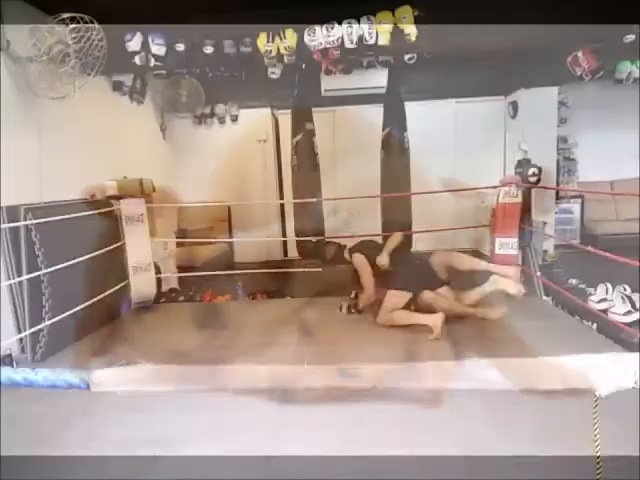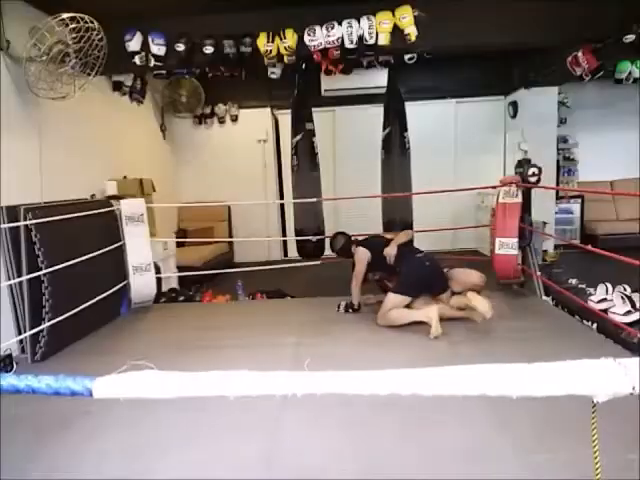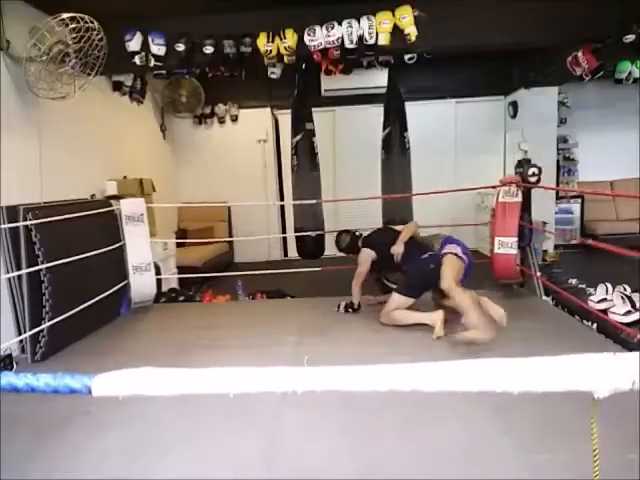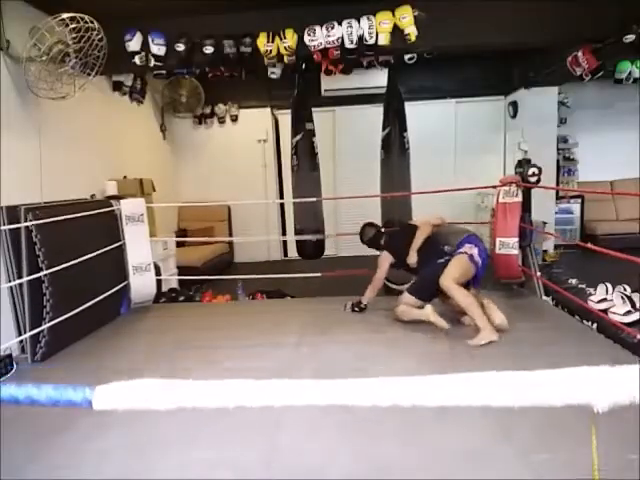
dt=0.4s
person 1, frame 1
left shoulder: (356, 256)
right shoulder: (364, 246)
left elbow: (370, 290)
left wrist: (358, 305)
left hip: (407, 270)
right hip: (421, 262)
left knee: (384, 317)
left ankle: (431, 318)
person 1, frame 2
left shoulder: (360, 251)
right shoulder: (377, 239)
left elbow: (356, 282)
right elbow: (408, 234)
left wrist: (355, 304)
left hip: (412, 271)
right hip: (428, 264)
left knee: (383, 318)
left ankle: (427, 314)
right ankle: (469, 299)
person 1, frame 3
left shoulder: (365, 252)
right shoulder: (385, 230)
left elbow: (357, 280)
right elbow: (413, 226)
left wrist: (354, 304)
left hip: (418, 271)
right hip: (435, 262)
left knee: (386, 316)
left ankle: (430, 318)
right ankle: (478, 302)
person 1, frame 4
left shoulder: (386, 254)
right shoulder: (409, 227)
left elbow: (376, 283)
right elbow: (439, 221)
left wrist: (362, 303)
left hip: (431, 274)
right hip: (451, 266)
left knee: (400, 310)
left ankle: (425, 313)
right ankle: (486, 306)
